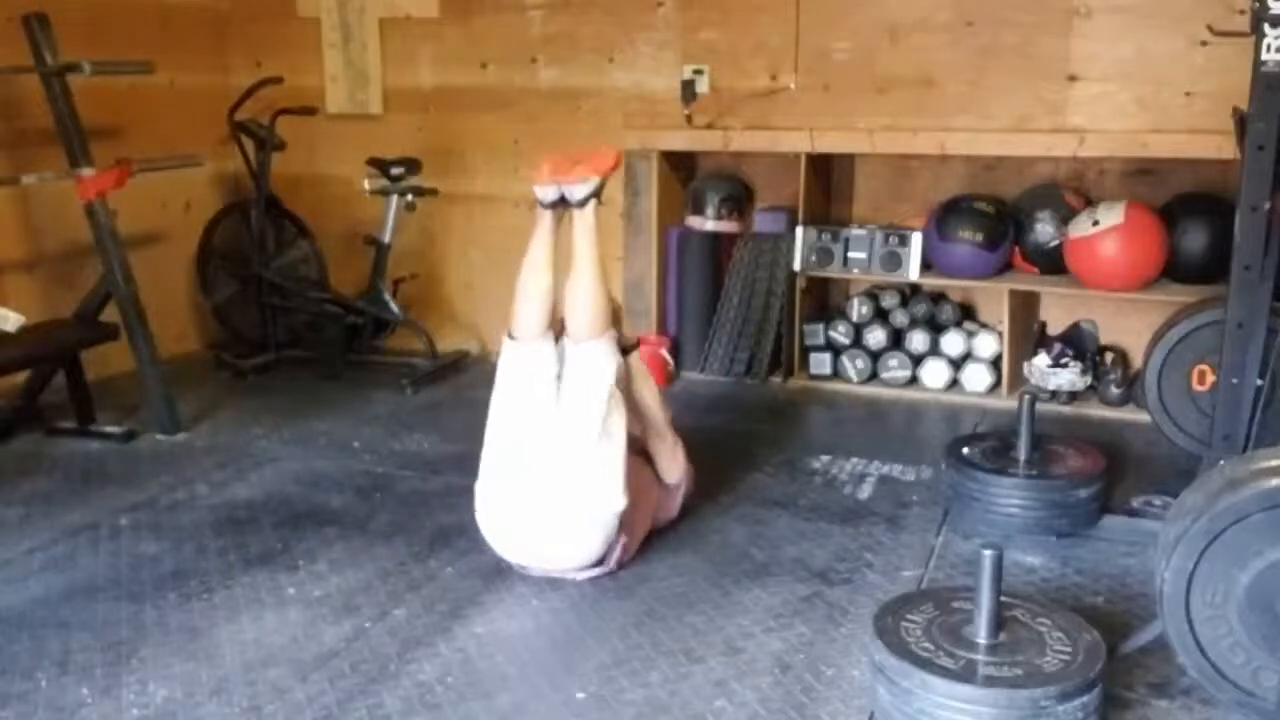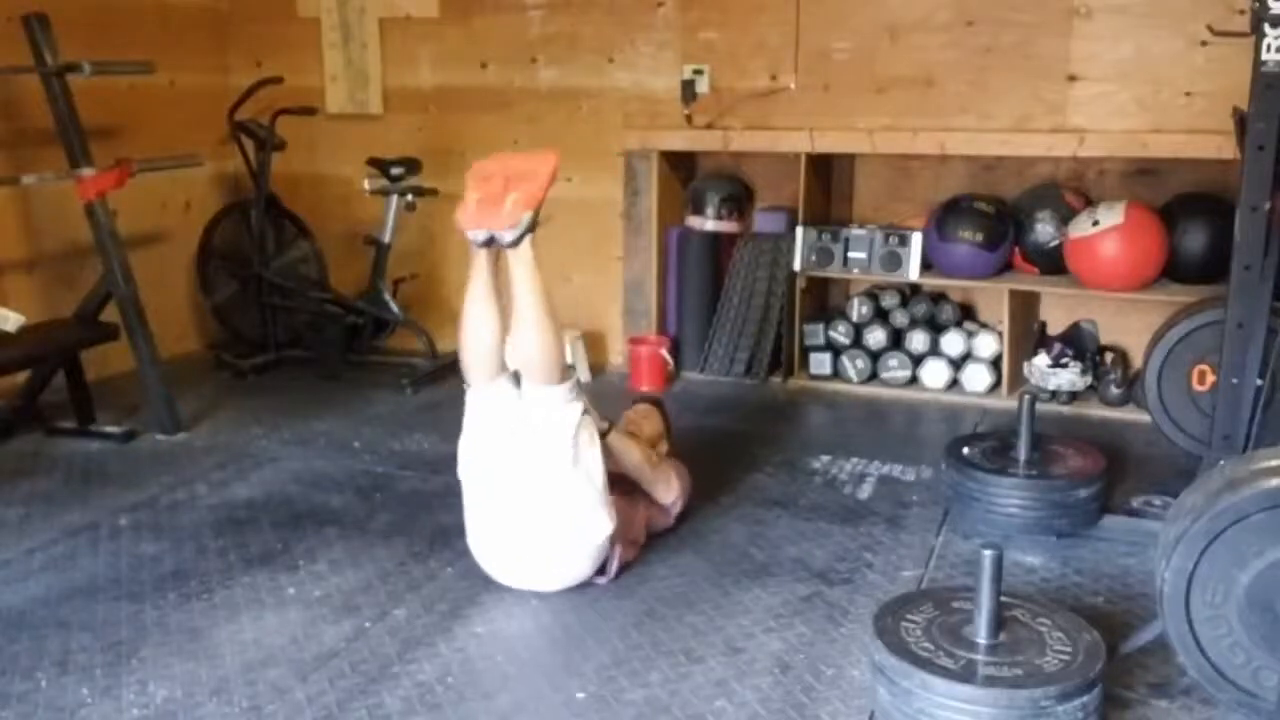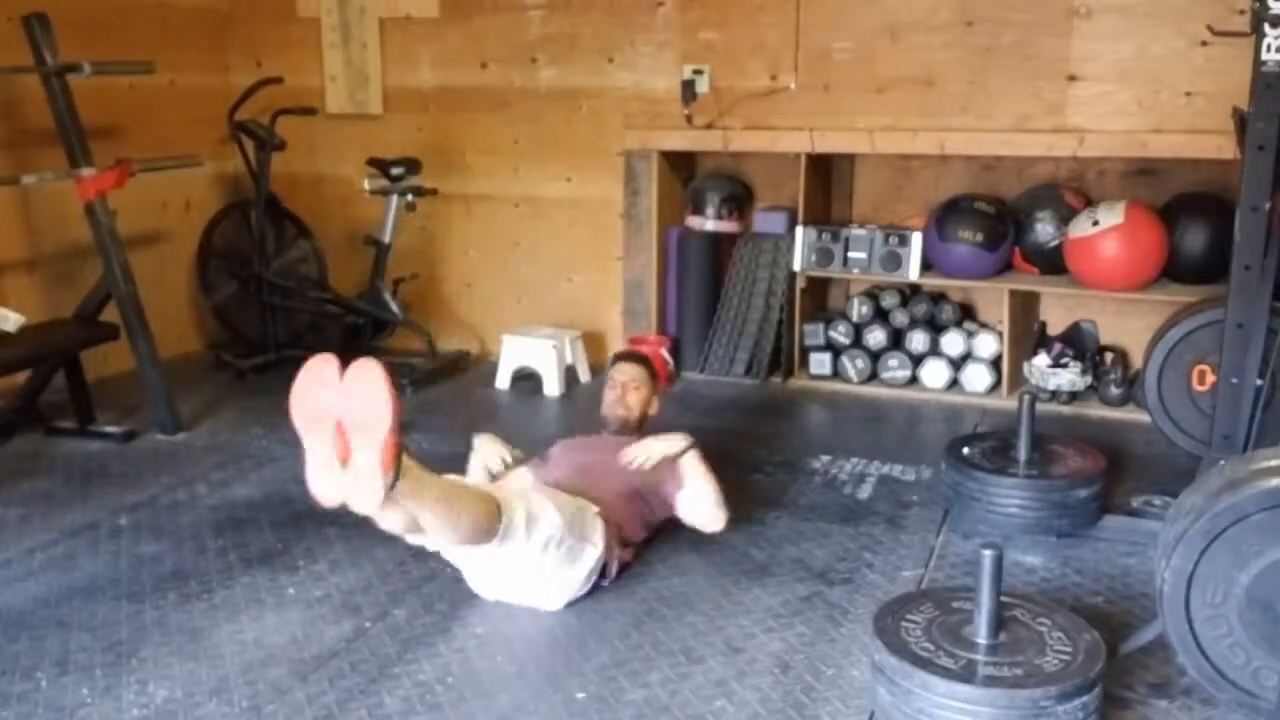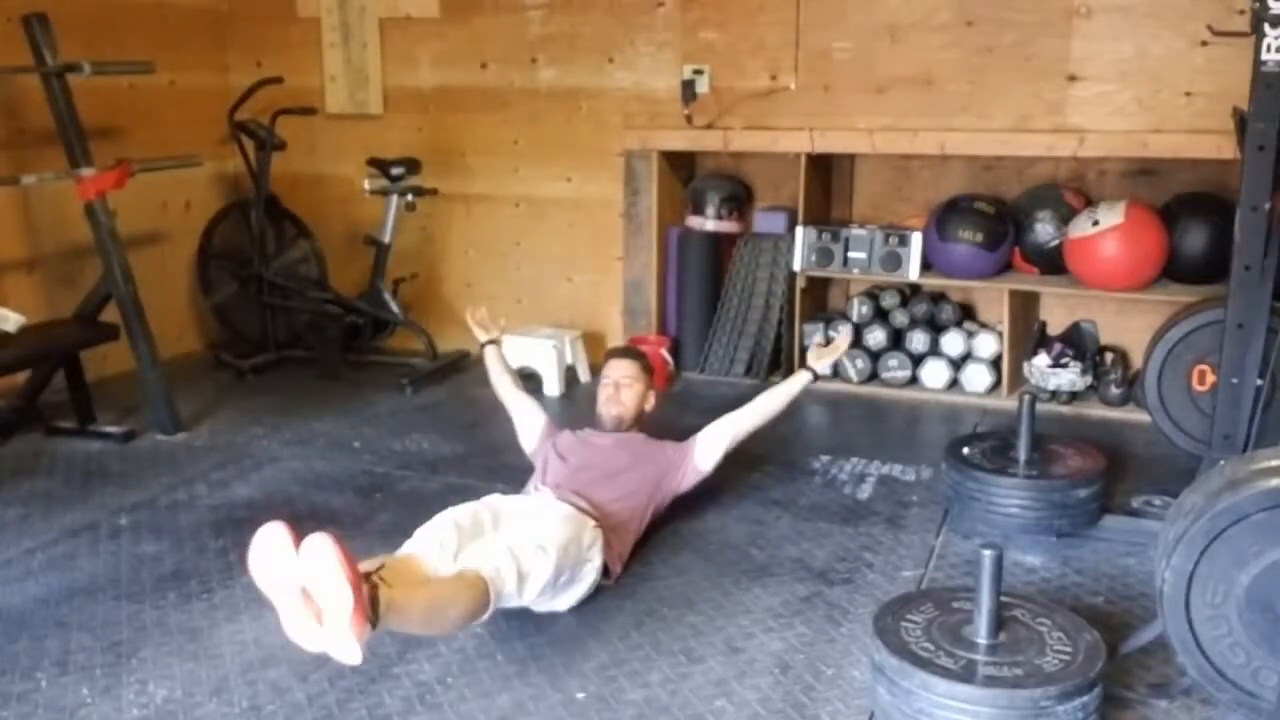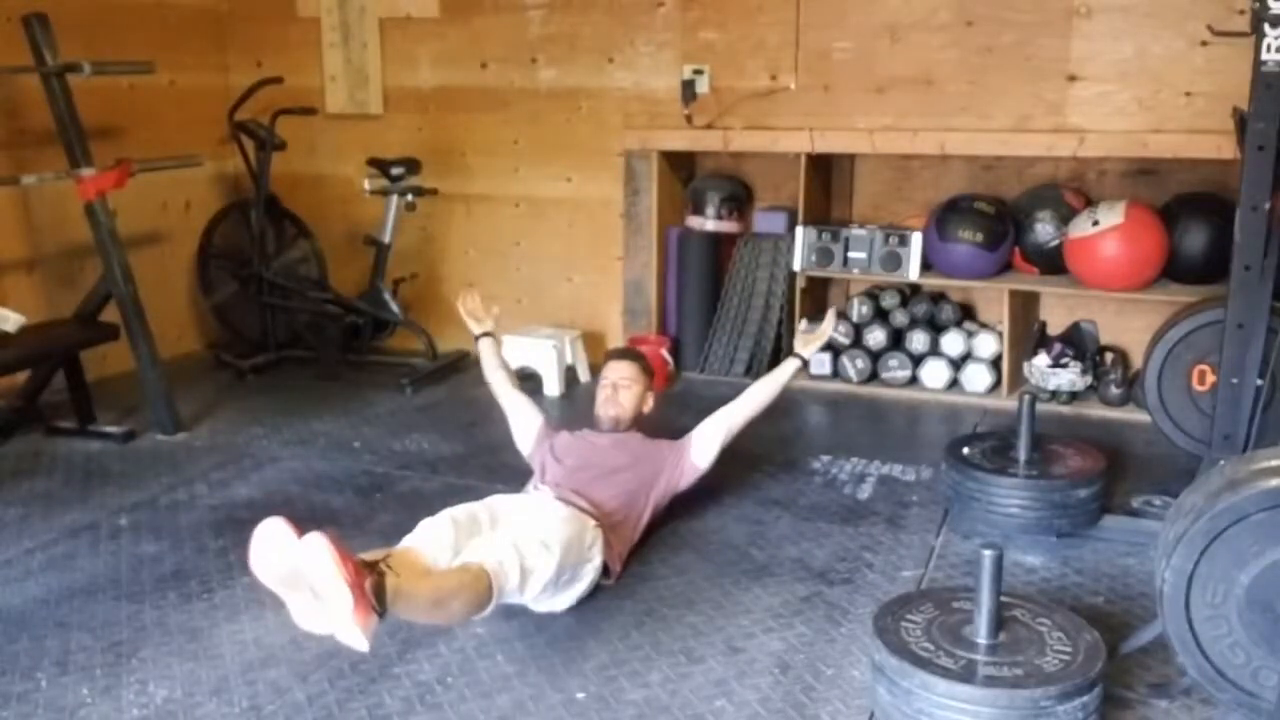
dt=0.3s
person 1, frame 1
left shoulder: (666, 477)
left elbow: (658, 426)
left wrist: (625, 347)
left knee: (591, 351)
right knee: (529, 342)
right ankle: (551, 207)
person 1, frame 2
left shoulder: (667, 483)
right shoulder: (583, 460)
left elbow: (647, 469)
left wrist: (596, 428)
left hip: (567, 546)
right hip: (499, 538)
left knee: (553, 395)
right knee: (487, 382)
right ankle: (485, 243)
person 1, frame 3
left shoulder: (657, 472)
right shoulder: (566, 450)
left elbow: (713, 518)
left wrist: (681, 450)
right wrist: (490, 462)
left hip: (579, 537)
left knee: (484, 508)
left ankle: (382, 474)
right ankle: (368, 470)
person 1, frame 4
left shoulder: (665, 458)
right shoulder: (562, 442)
left elbow: (736, 423)
right elbow: (514, 399)
left wrist: (808, 371)
right wrist: (491, 345)
left hip: (572, 535)
right hip: (511, 510)
left knee: (479, 576)
right knee: (431, 547)
left ankle: (361, 610)
right ankle: (322, 605)
person 1, frame 5
left shoulder: (664, 457)
right shoulder: (559, 444)
left elbow: (735, 413)
right elbow: (508, 394)
left wrist: (796, 358)
right wrist: (485, 334)
left hip: (574, 531)
right hip: (513, 508)
left knee: (486, 568)
right knee: (432, 541)
left ankle: (368, 598)
right ankle: (332, 593)
